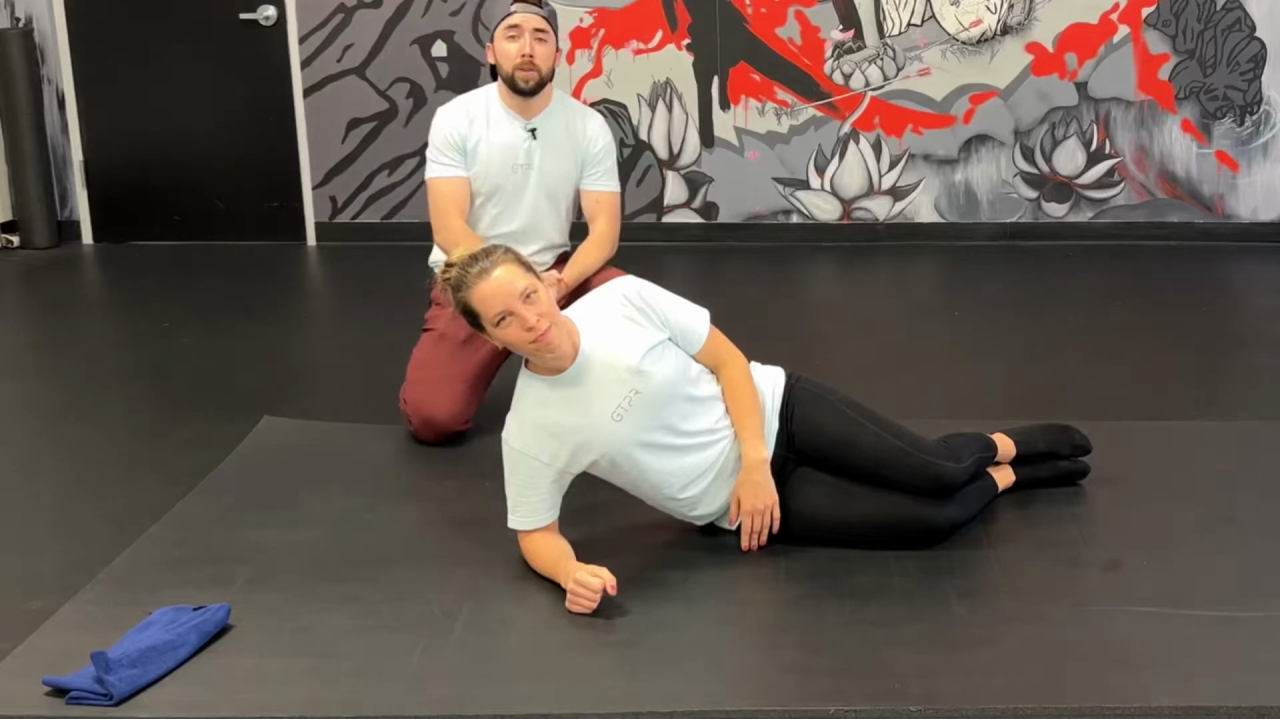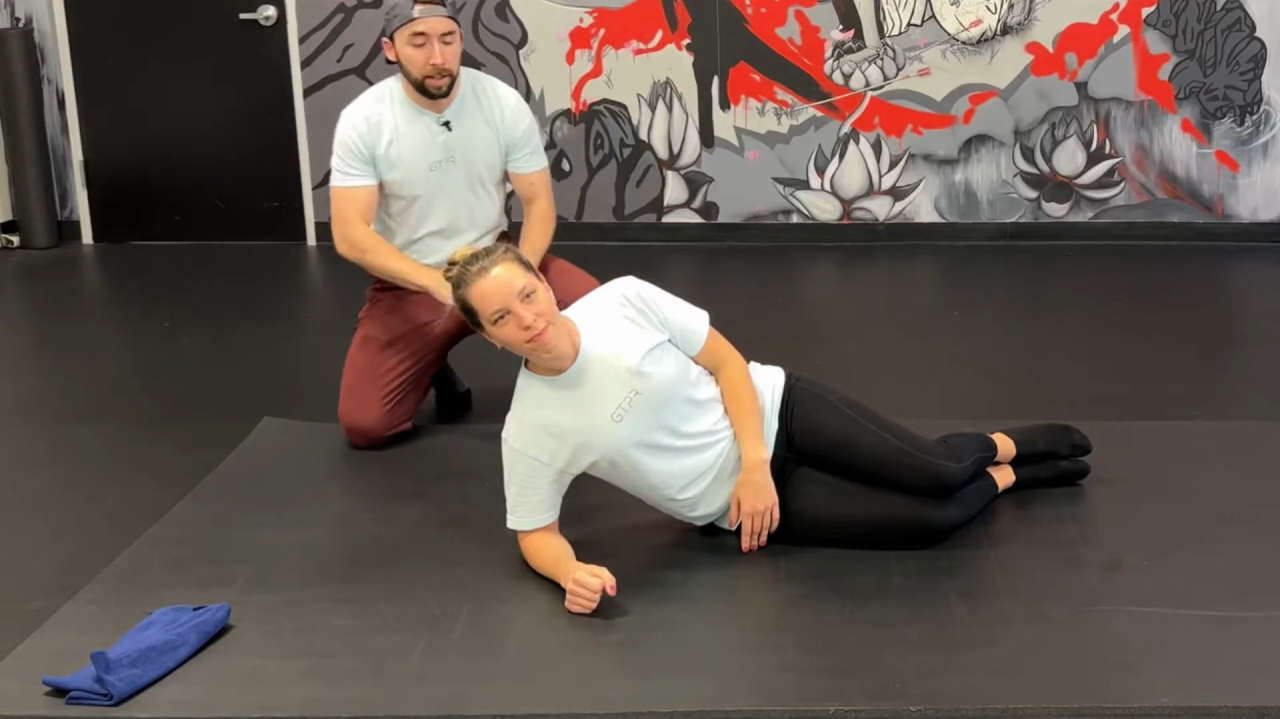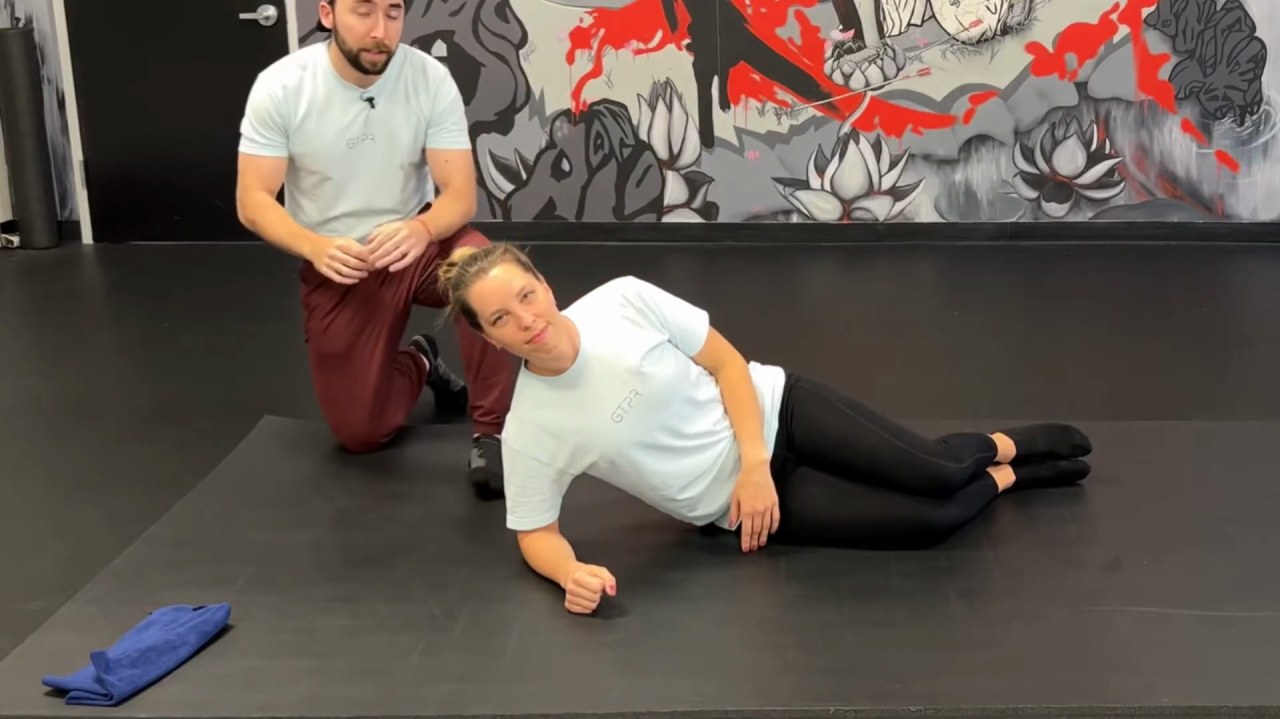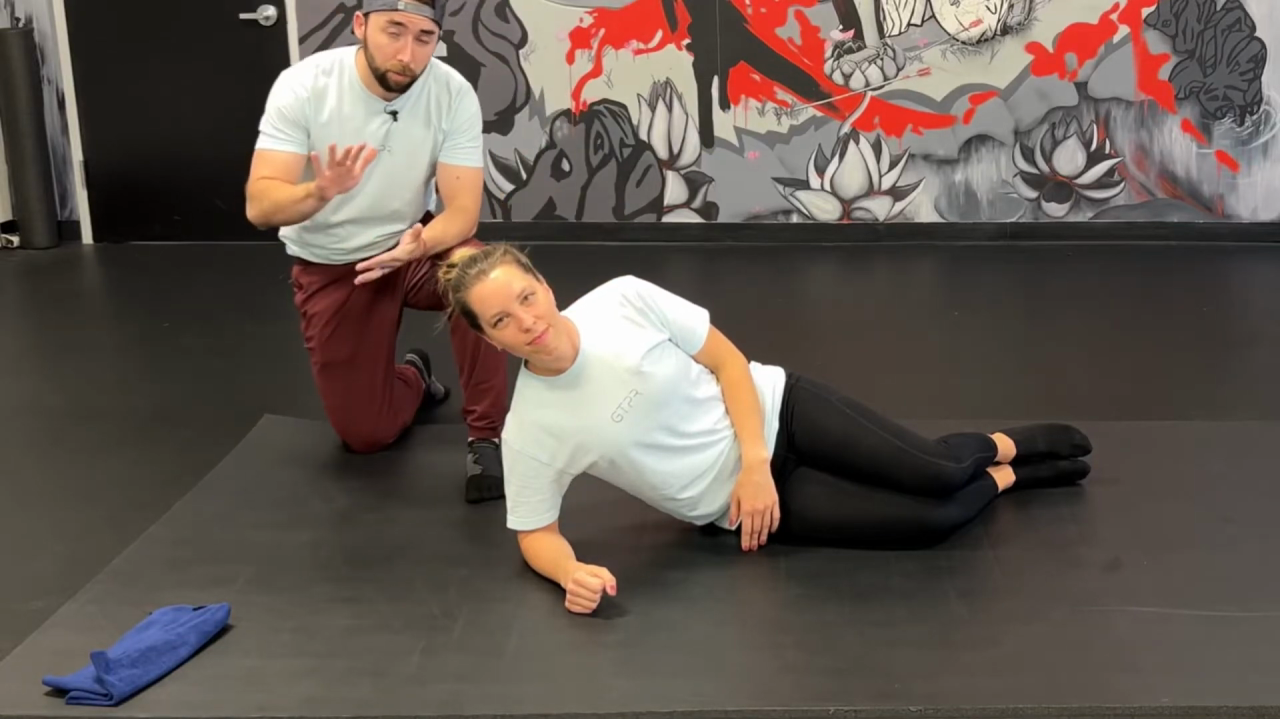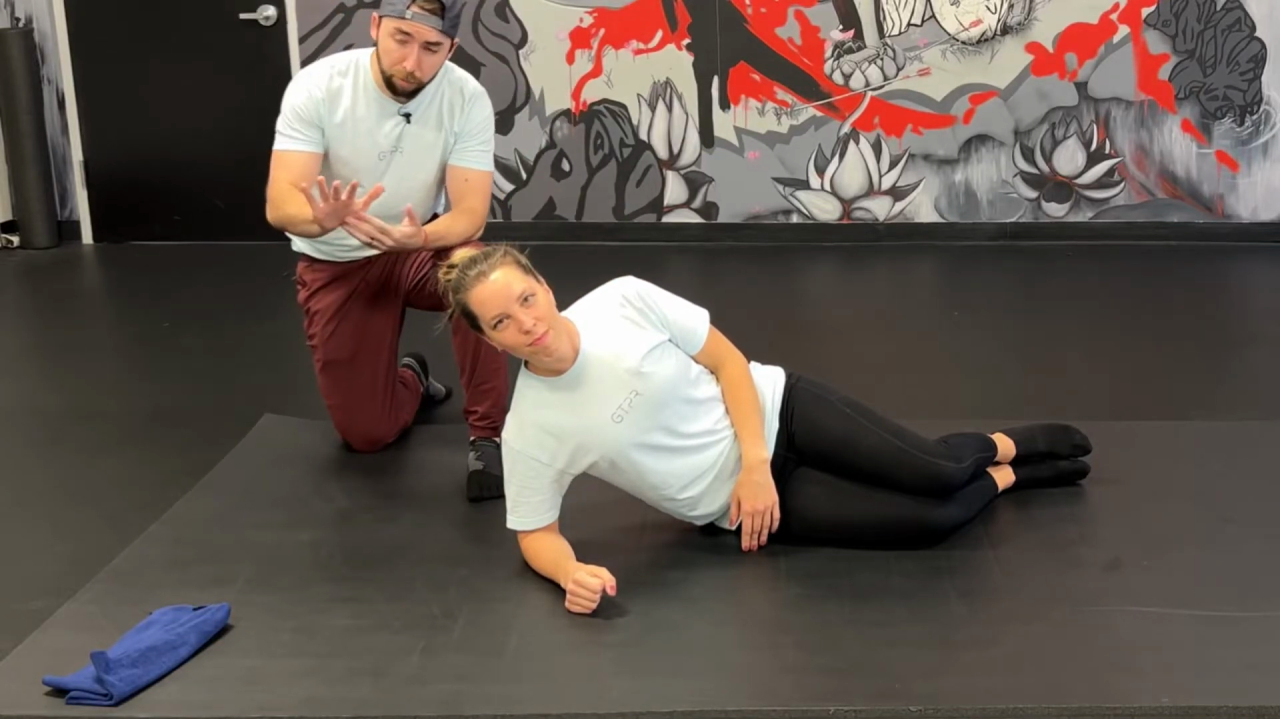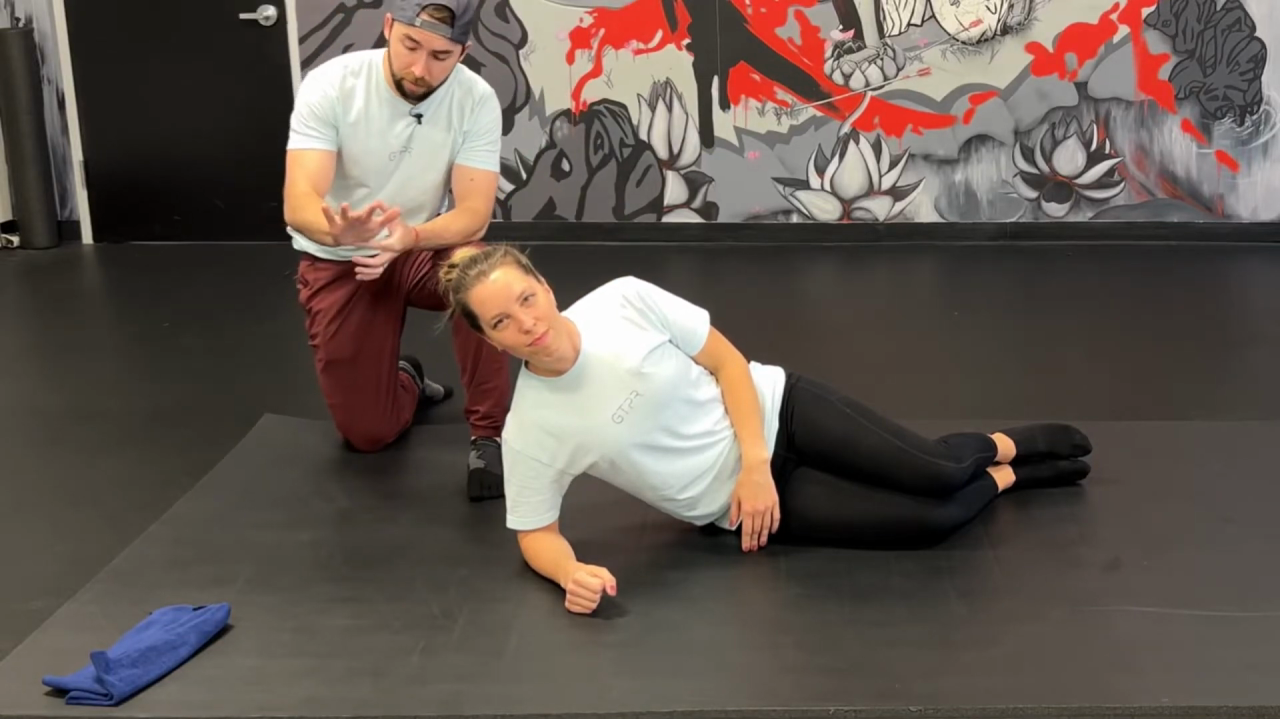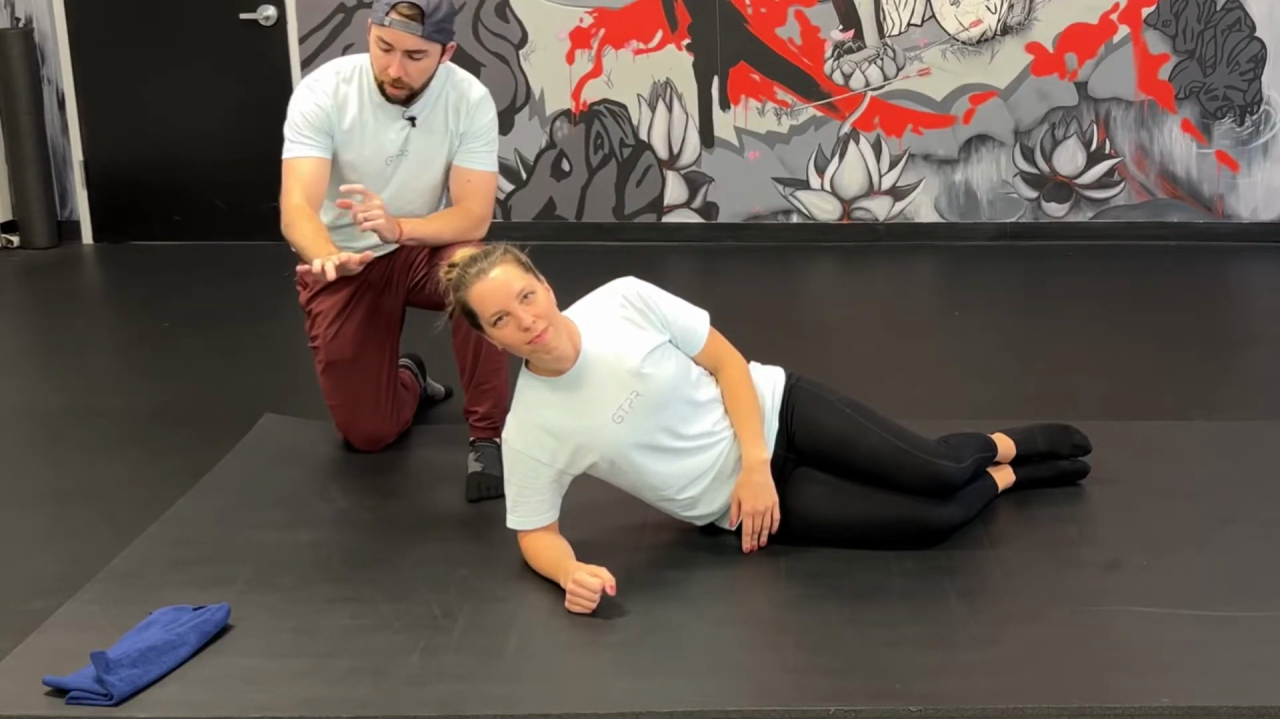
dt=0.7s
person 1, frame 1
left shoulder: (625, 298)
right shoulder: (529, 431)
left elbow: (730, 363)
right elbow: (536, 533)
left wrist: (755, 462)
right wrist: (571, 574)
left hip: (771, 410)
right hip: (729, 498)
left knee: (937, 475)
right knee: (931, 524)
left ankle: (1005, 444)
right ankle: (1006, 479)
person 1, frame 2
left shoulder: (624, 299)
right shoulder: (528, 431)
left elbow: (729, 364)
right elbow: (534, 533)
left wrist: (755, 462)
right wrist: (571, 572)
left hip: (772, 411)
right hip: (728, 500)
left knee: (936, 474)
right knee: (931, 522)
left ankle: (1005, 446)
right ankle: (1004, 479)
person 1, frame 3
left shoulder: (624, 298)
right shoulder: (528, 431)
left elbow: (729, 364)
right elbow: (535, 533)
left wrist: (755, 463)
right wrist: (570, 573)
left hip: (771, 410)
right hip: (728, 500)
left knee: (936, 472)
right knee: (931, 522)
left ankle: (1007, 445)
right ankle: (1005, 479)
person 1, frame 4
left shoulder: (624, 298)
right shoulder: (529, 430)
left elbow: (730, 361)
right elbow: (535, 533)
left wrist: (755, 462)
right wrist: (570, 572)
left hip: (773, 409)
right hip: (727, 497)
left knee: (935, 473)
right knee: (930, 522)
left ankle: (1005, 446)
right ankle: (1004, 478)
person 1, frame 5
left shoulder: (624, 298)
right shoulder: (528, 431)
left elbow: (729, 361)
right elbow: (535, 533)
left wrist: (754, 462)
right wrist: (570, 573)
left hip: (772, 409)
right hip: (726, 495)
left knee: (935, 472)
right knee: (929, 523)
left ankle: (1004, 444)
right ankle: (1004, 479)
person 1, frame 6
left shoulder: (624, 298)
right shoulder: (529, 430)
left elbow: (729, 362)
right elbow: (535, 533)
left wrist: (756, 462)
right wrist: (570, 572)
left hip: (772, 410)
right hip: (729, 499)
left knee: (936, 473)
right knee: (931, 522)
left ankle: (1008, 445)
right ankle: (1004, 478)
person 1, frame 7
left shoulder: (624, 298)
right shoulder: (528, 431)
left elbow: (728, 363)
right elbow: (536, 533)
left wrist: (754, 463)
right wrist: (570, 573)
left hip: (771, 409)
right hip: (728, 500)
left knee: (936, 474)
right knee: (930, 523)
left ankle: (1006, 444)
right ankle: (1005, 479)
person 2, frame 1
left shoulder: (590, 128)
right shoulder: (455, 119)
left elbow: (604, 230)
right elbow: (450, 231)
left wrist: (560, 286)
left hip: (551, 273)
right knee: (433, 416)
right ankle: (466, 366)
person 2, frame 2
left shoulder: (505, 105)
right shoulder: (361, 121)
left elbow: (539, 204)
right elbow: (350, 237)
right wrist: (439, 285)
right hip: (405, 284)
right knee: (364, 425)
right ankle: (431, 365)
person 2, frame 3
left shoulder: (431, 80)
right shoulder: (279, 87)
left elbow: (460, 192)
right elbow: (252, 200)
left wrist: (416, 228)
right wrist: (317, 247)
left hip: (415, 239)
right hip: (337, 267)
right knee: (360, 434)
left ankle: (490, 433)
right ankle: (418, 365)
person 2, frame 4
left shoulder: (454, 95)
right shoulder: (302, 86)
left elbow: (463, 210)
right elbow: (260, 205)
left wrist: (417, 244)
right wrist: (321, 192)
left hip: (413, 244)
right hip: (328, 268)
right knee: (365, 435)
left ankle: (486, 436)
right ankle: (413, 379)
person 2, frame 5
left shoulder: (468, 99)
right shoulder: (317, 86)
left elbow: (471, 213)
right elbow: (279, 204)
left wrist: (417, 236)
right wrist: (325, 218)
left hip: (418, 245)
right hip: (335, 265)
right knee: (366, 434)
left ankle: (487, 435)
right ankle: (412, 381)
person 2, frame 6
left shoulder: (476, 100)
right shoulder: (329, 85)
left elbow: (474, 213)
right elbow: (298, 204)
left wrist: (411, 237)
right wrist: (341, 230)
left hip: (423, 246)
right hip: (336, 264)
right knee: (367, 434)
left ankle: (489, 433)
right ankle: (407, 381)
person 2, frame 7
left shoulder: (470, 100)
right shoulder: (321, 92)
left elbow: (474, 216)
right elbow: (296, 207)
left wrist: (397, 227)
right wrist: (327, 257)
left hip: (420, 248)
right hip: (341, 263)
right knee: (367, 434)
left ankle: (487, 435)
right ankle: (408, 380)
